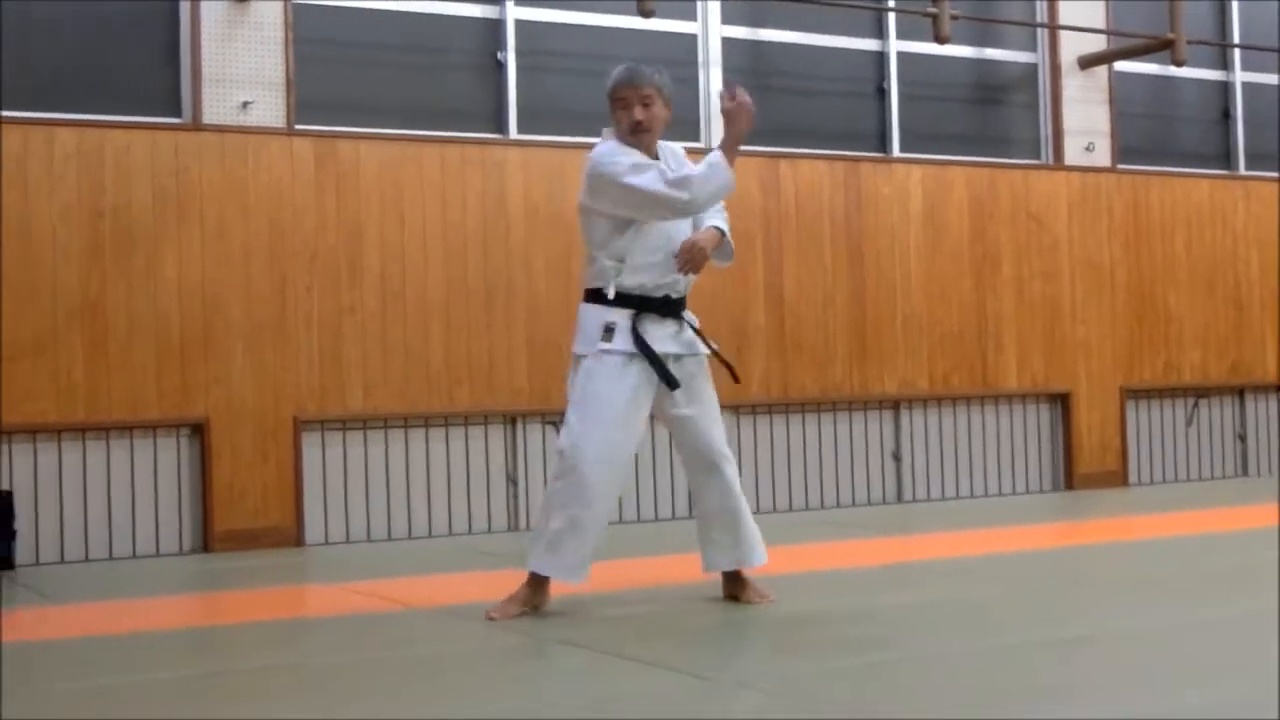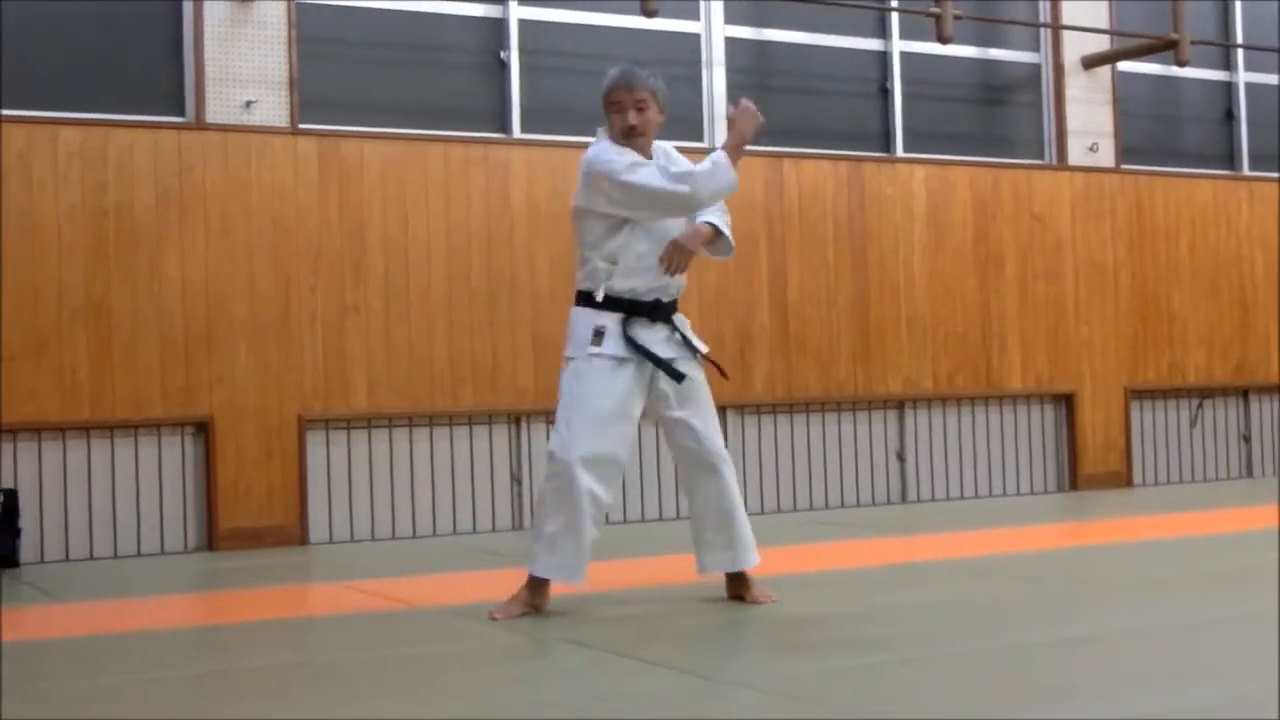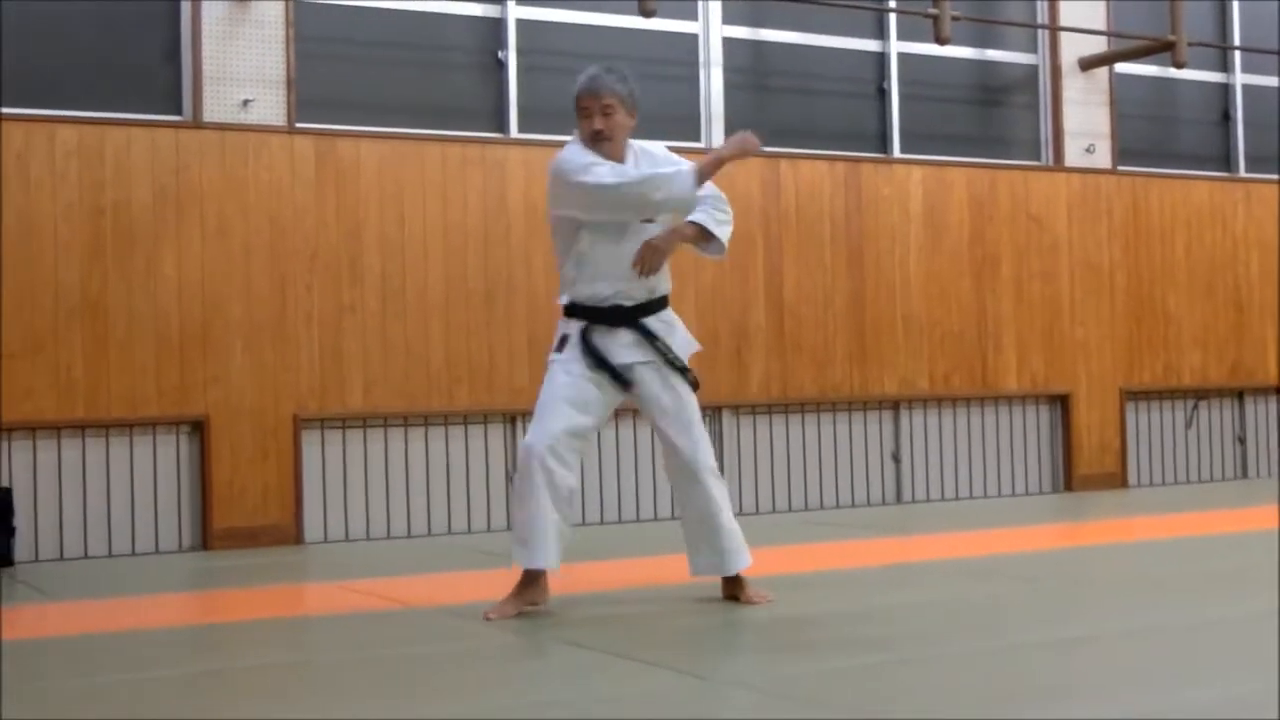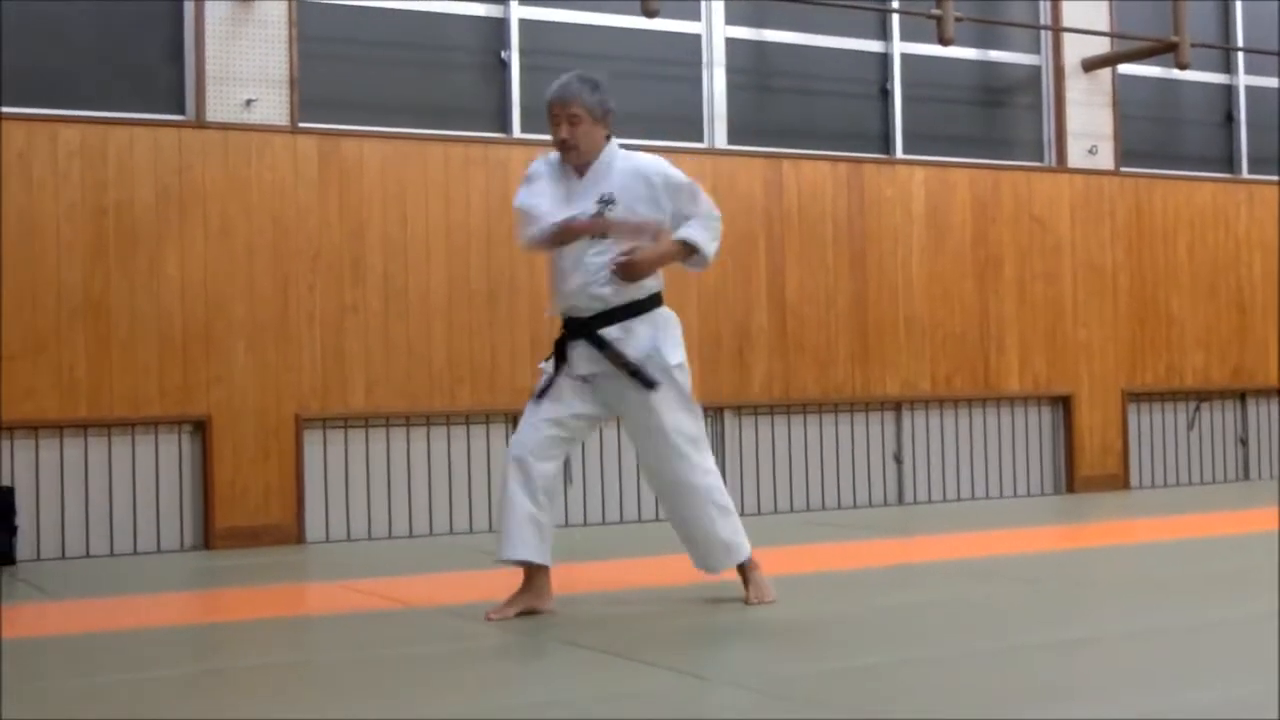
dt=0.1s
person 1, frame 1
left shoulder: (674, 158)
right shoulder: (607, 164)
left elbow: (709, 212)
right elbow: (690, 195)
left wrist: (709, 238)
right wrist: (733, 136)
left hip: (673, 328)
right hip: (615, 330)
left knee: (710, 451)
right knee: (593, 456)
left ankle: (734, 572)
right ankle: (538, 584)
person 1, frame 2
left shoulder: (668, 159)
right shoulder: (600, 163)
left elbow: (712, 207)
right elbow: (694, 191)
left wrist: (696, 236)
right wrist: (736, 140)
left hip: (664, 331)
right hip: (604, 333)
left knee: (705, 452)
right knee: (585, 455)
left ankle: (736, 572)
right ankle: (539, 583)
person 1, frame 3
left shoulder: (655, 158)
right shoulder: (570, 167)
left elbow: (714, 207)
right elbow: (648, 192)
left wrist: (677, 234)
right wrist: (721, 156)
left hip: (652, 334)
right hip: (588, 340)
left knee: (692, 455)
right knee: (544, 450)
left ankle: (731, 574)
right ankle: (533, 580)
person 1, frame 4
left shoulder: (644, 171)
right shoulder: (546, 173)
left elbow: (706, 219)
right elbow: (540, 227)
left wrist: (662, 250)
right wrist: (588, 224)
left hip: (640, 339)
right hip: (579, 345)
left knee: (678, 461)
right knee: (529, 453)
left ankle: (745, 566)
right ankle: (535, 583)
